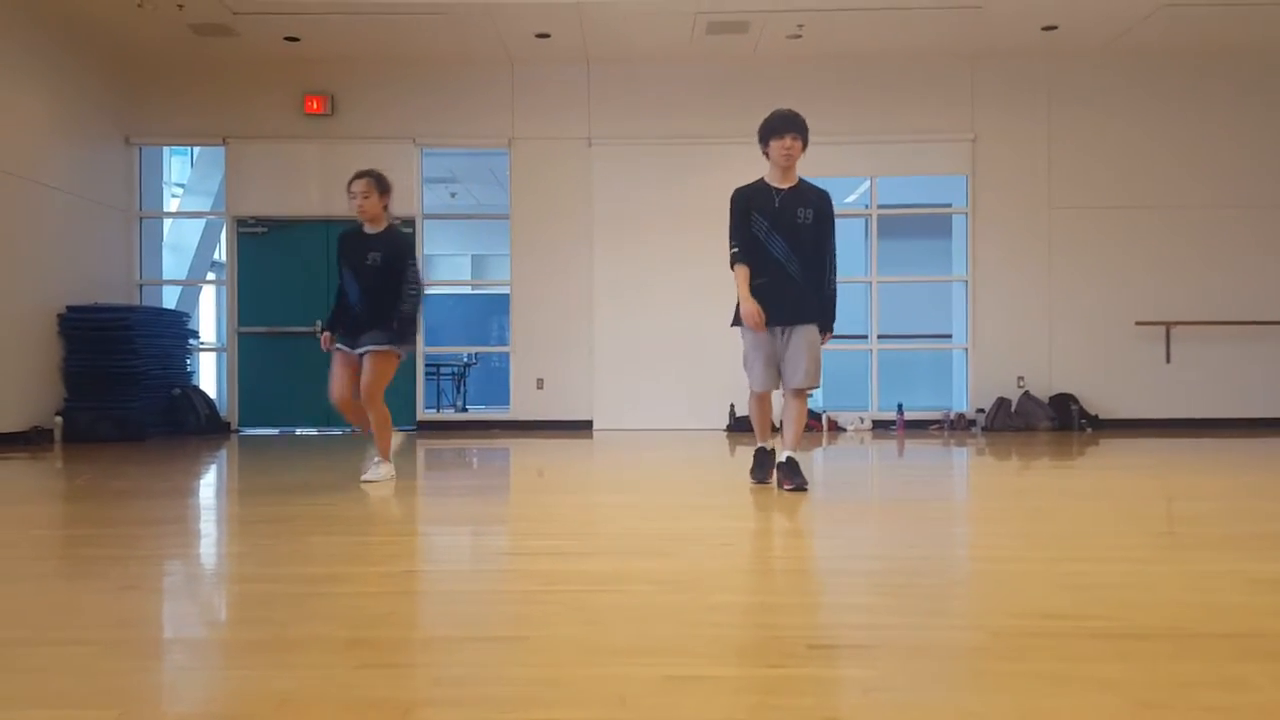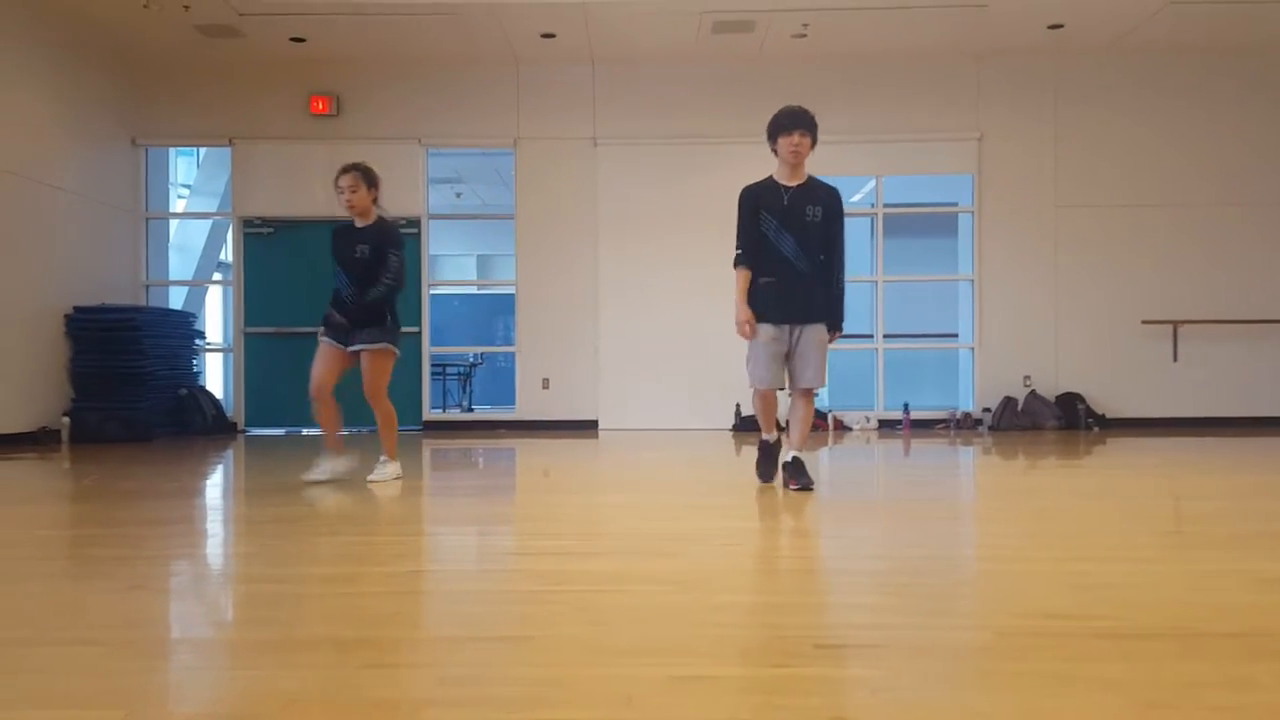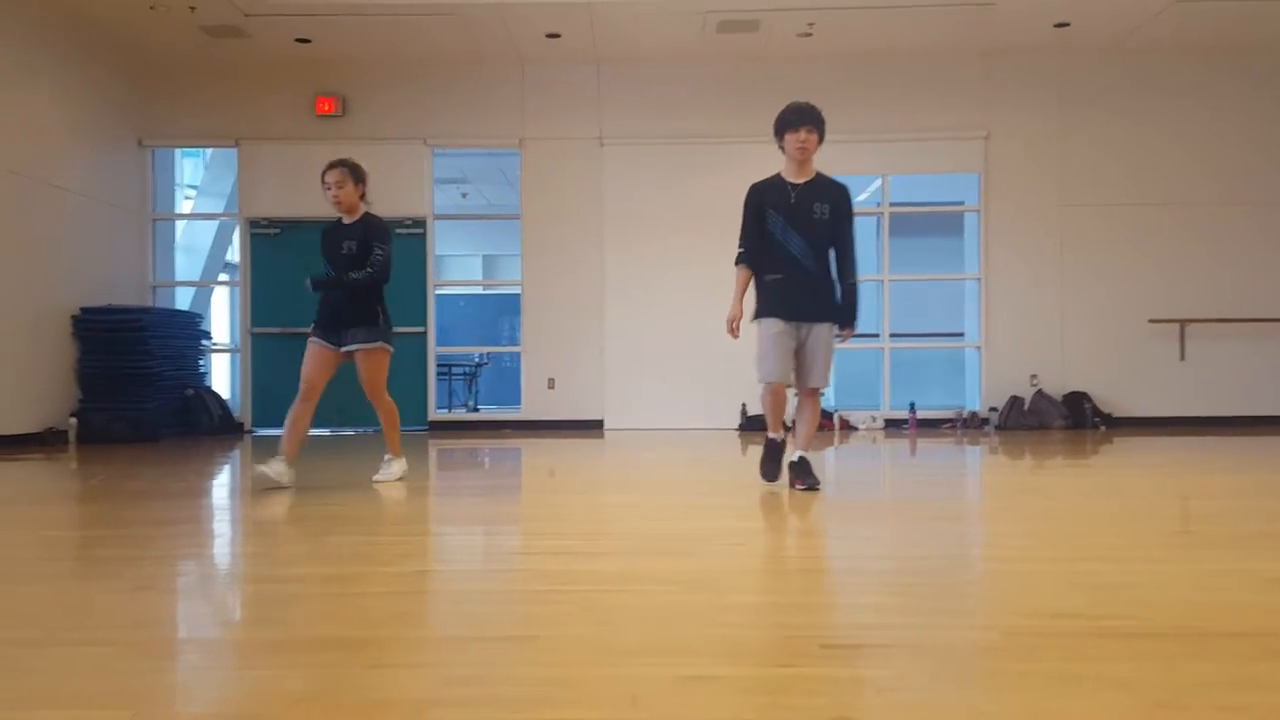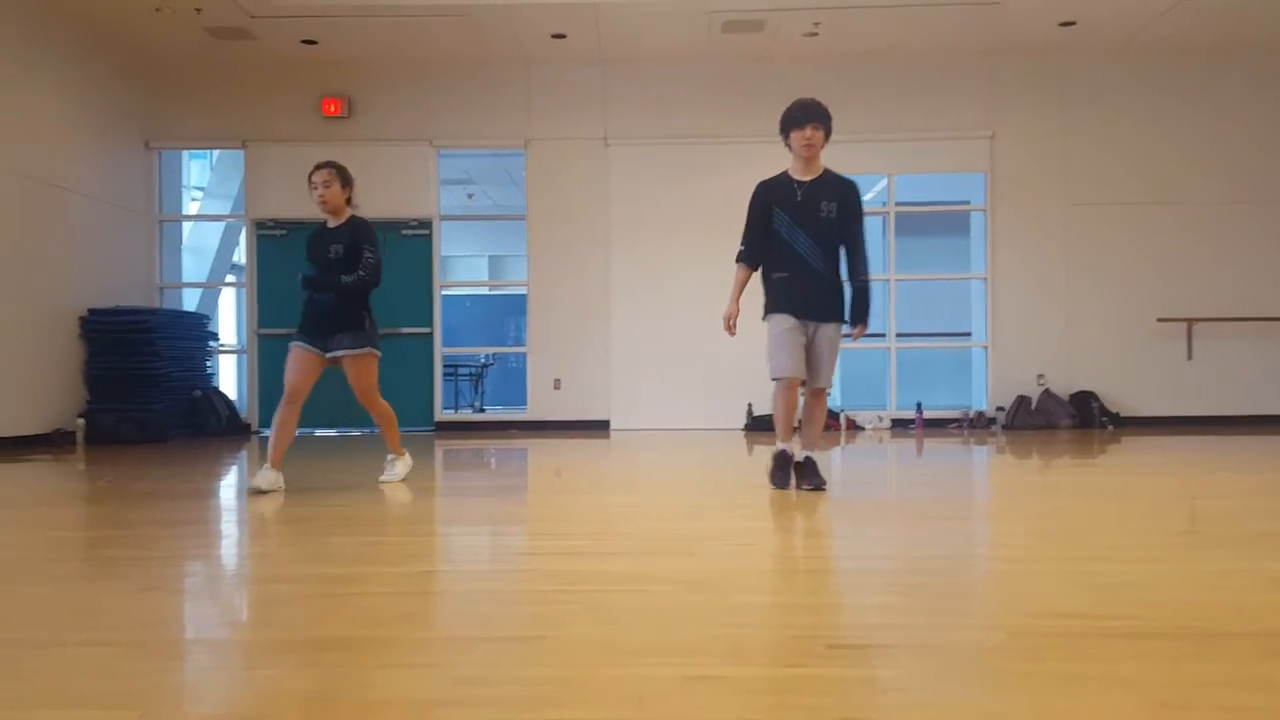
dt=0.1s
person 1, frame 1
left shoulder: (818, 199)
right shoulder: (745, 198)
left elbow: (826, 263)
right elbow: (739, 253)
left wrist: (827, 316)
right wrist: (746, 298)
left hip: (803, 312)
right hip: (760, 310)
left knee: (797, 387)
right knee: (761, 389)
left ankle: (788, 460)
right ankle: (764, 449)
person 1, frame 2
left shoulder: (828, 197)
right shoulder: (753, 196)
left elbow: (835, 261)
right elbow: (744, 255)
left wrist: (835, 315)
right wrist: (742, 304)
left hip: (812, 311)
right hip: (767, 310)
left knee: (805, 387)
right knee: (765, 386)
left ankle: (794, 460)
right ankle: (769, 439)
person 1, frame 3
left shoulder: (835, 193)
right shoulder: (761, 193)
left elbow: (844, 256)
right elbow: (748, 253)
left wrist: (848, 311)
right wrist: (737, 303)
left hip: (820, 308)
right hip: (774, 306)
left knee: (811, 387)
right knee: (776, 381)
left ankle: (800, 458)
right ankle: (774, 438)
person 1, frame 4
left shoulder: (844, 190)
right shoulder: (767, 192)
left elbow: (855, 253)
right elbow: (750, 250)
left wrist: (860, 309)
right wrist: (735, 300)
left hip: (827, 307)
right hip: (782, 304)
left knee: (818, 387)
right knee: (788, 379)
left ankle: (806, 458)
right ankle: (783, 450)
person 2, frame 1
left shoulder: (398, 241)
right shoulder: (346, 240)
left elbow: (412, 287)
left wrist: (407, 326)
right wrist: (330, 325)
left hip: (384, 329)
right hip: (350, 330)
left knee: (369, 394)
right knee: (339, 397)
left ankle: (383, 460)
right ankle: (388, 438)
person 2, frame 2
left shoulder: (388, 233)
right shoulder: (339, 235)
left elbow: (392, 281)
left wrist: (360, 309)
right wrist: (330, 318)
left hip: (376, 325)
right hip: (340, 325)
left knee: (374, 394)
right knee: (318, 388)
left ankle: (390, 460)
right ankle: (336, 456)
person 2, frame 3
left shoulder: (375, 227)
right shoulder: (329, 232)
left elbow: (378, 274)
left wrist: (327, 282)
left hip: (367, 322)
right hip: (327, 323)
left knee: (376, 393)
right knee: (306, 391)
left ankle: (395, 458)
right ankle: (283, 464)
person 2, frame 4
left shoulder: (362, 230)
right shoulder: (315, 238)
left elbow: (370, 277)
left wrist: (322, 284)
left hip: (352, 327)
right hip: (313, 328)
left knee: (368, 398)
right knee: (291, 393)
left ankle: (399, 456)
right ankle: (272, 470)
